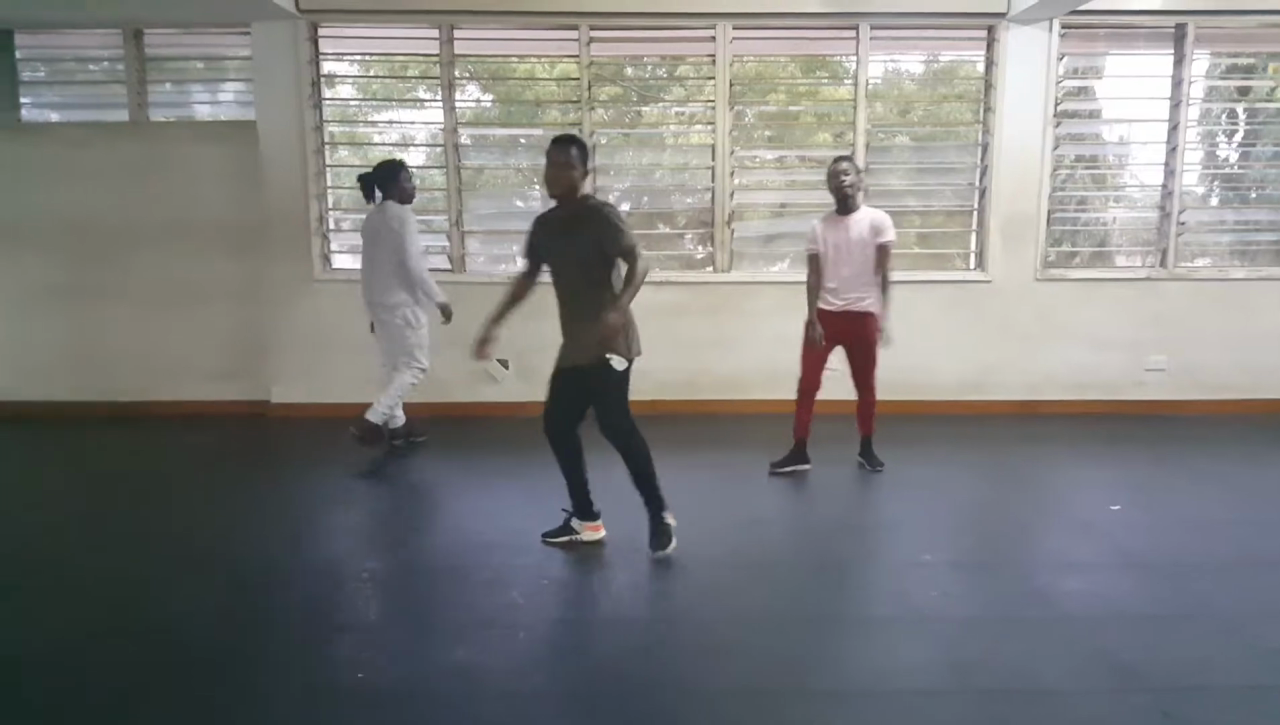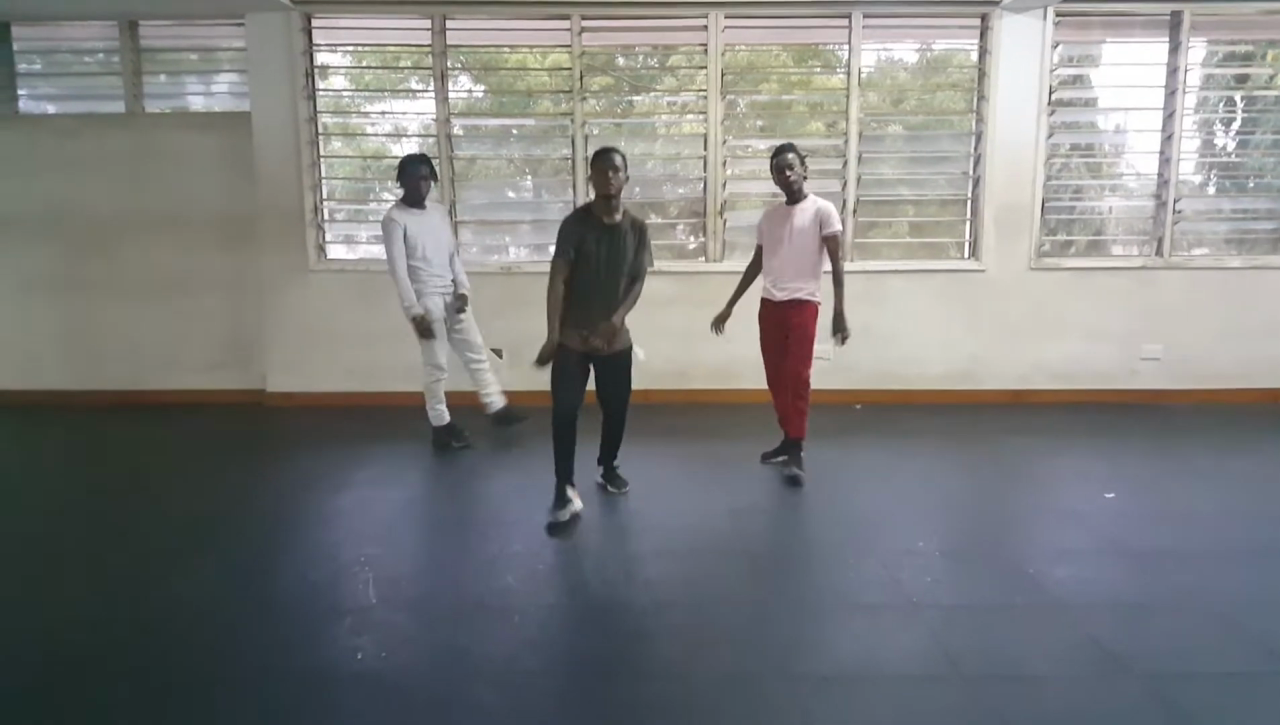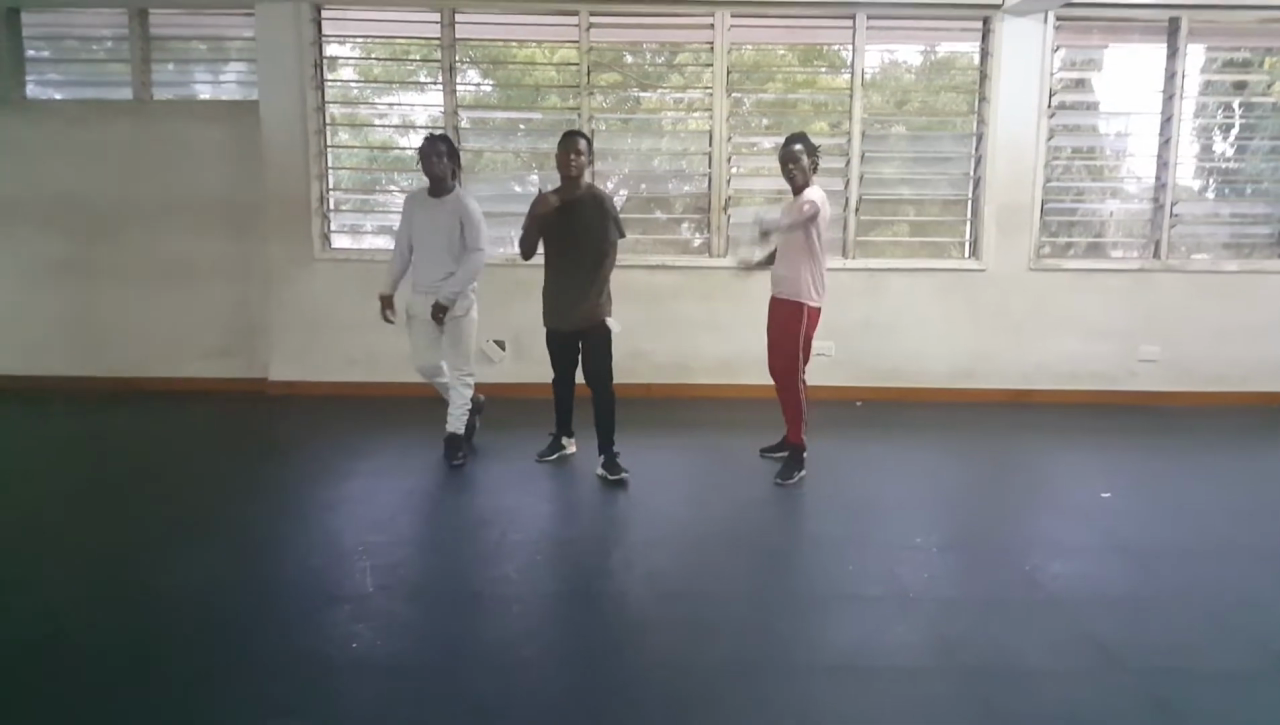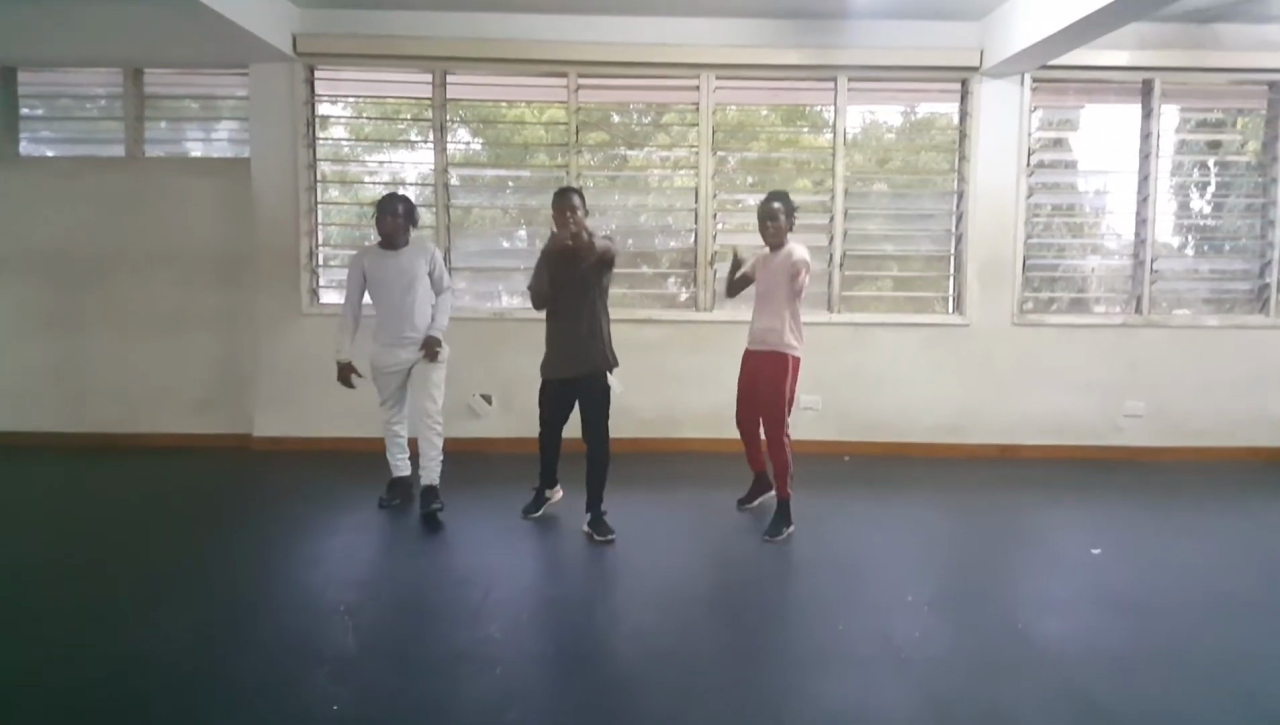
dt=0.7s
person 1, frame 1
left shoulder: (600, 214)
right shoulder: (545, 224)
left elbow: (638, 262)
right elbow: (526, 279)
left wrist: (619, 311)
right wrist: (492, 323)
left hip: (606, 341)
right hip: (577, 343)
left knee: (616, 423)
right knee: (557, 424)
left ankle: (658, 514)
right ankle: (585, 518)
person 1, frame 2
left shoulder: (637, 229)
right shoulder: (575, 223)
left elbow: (637, 281)
right elbow: (557, 281)
left wrist: (617, 320)
right wrist: (552, 338)
left hip: (613, 334)
right hip: (573, 334)
left knee: (616, 406)
right knee: (565, 407)
left ankle: (607, 465)
right ankle: (566, 493)
person 1, frame 3
left shoulder: (600, 202)
right shoulder: (544, 203)
left elbow: (609, 255)
right elbow: (526, 253)
left wrist: (593, 300)
right wrist: (535, 217)
left hip: (593, 309)
right hip: (556, 308)
left knee: (600, 381)
right knee: (562, 377)
left ankle: (607, 455)
right ankle: (564, 437)
person 1, frame 4
left shoulder: (598, 249)
right shoulder: (551, 256)
left elbow: (608, 248)
right elbow: (538, 302)
left wrist: (591, 244)
right wrist: (546, 255)
left hip: (593, 359)
right hip: (557, 358)
left knee: (597, 437)
right knee: (549, 427)
left ankle: (594, 513)
right ankle: (548, 487)
person 2, frame 1
left shoulder: (877, 220)
right shoulder: (820, 226)
left elbow: (882, 272)
right elbow: (815, 276)
left wrist: (880, 317)
right wrist: (813, 320)
left hip: (861, 315)
right hip: (824, 314)
left knee: (865, 385)
right knee: (808, 382)
left ankle: (866, 448)
right ankle: (799, 452)
person 2, frame 2
left shoulder: (822, 210)
right shoulder: (769, 216)
left elbow: (836, 262)
right elbow: (756, 264)
left wrist: (839, 311)
right wrist: (729, 306)
left hip: (802, 302)
right hip: (770, 303)
left knee: (797, 374)
right knee: (775, 376)
left ankle: (796, 452)
right ankle: (788, 441)
person 2, frame 3
left shoulder: (814, 198)
right shoulder: (792, 203)
left elbow: (800, 222)
left wrist: (773, 227)
right wrist: (761, 261)
left hip: (802, 302)
right hip: (781, 298)
left knee: (792, 375)
right knee: (779, 372)
left ankle: (797, 454)
right ankle: (793, 436)
person 2, frame 4
left shoulder: (796, 253)
right shoulder: (760, 260)
left elbow: (800, 274)
right elbow: (732, 291)
left wrist: (797, 273)
right wrist: (734, 269)
left hip: (782, 353)
right hip: (754, 351)
left knee: (776, 428)
right knee: (745, 420)
left ankle: (784, 510)
right ankle: (762, 481)
person 3, frame 1
left shoulder: (371, 220)
right shoulder: (402, 216)
right elbow: (413, 265)
left wrist: (373, 312)
right wrist: (439, 300)
left hip: (379, 304)
right hip: (403, 304)
left knee: (394, 366)
right knee: (414, 366)
left ankle: (396, 426)
right ankle: (372, 421)
person 3, frame 2
left shoulder: (439, 212)
right shoulder: (394, 219)
right elbow: (398, 270)
left wrist: (463, 289)
right wrist: (415, 312)
left hip: (451, 297)
right hip: (424, 302)
left knee: (476, 352)
right knee: (436, 366)
left ankle: (498, 408)
right ankle: (441, 425)
person 3, frame 3
left shoulder: (465, 205)
right shoulder: (413, 202)
left elbow: (476, 255)
right elbow: (403, 250)
left wrist: (448, 297)
right wrist: (387, 290)
left hip: (458, 299)
right hip: (421, 297)
left knee: (460, 369)
right knee: (425, 363)
left ankle: (455, 434)
right ankle: (470, 403)
person 3, frame 4
left shoulder: (428, 252)
right shoulder: (363, 260)
left elbow: (445, 293)
right elbow: (352, 308)
left wrist: (437, 333)
right wrist: (343, 356)
left hip: (426, 347)
right hip: (387, 351)
left knee: (429, 413)
right knee: (393, 416)
left ankle: (430, 486)
right ankle: (401, 479)
